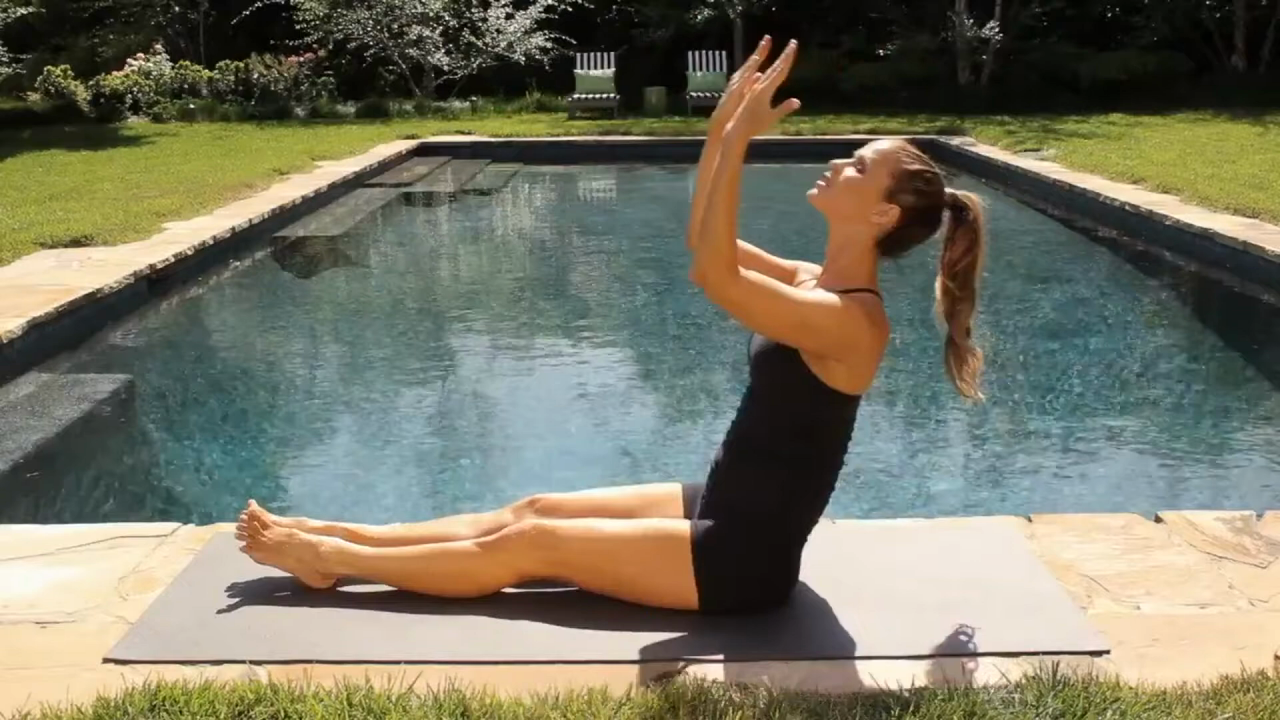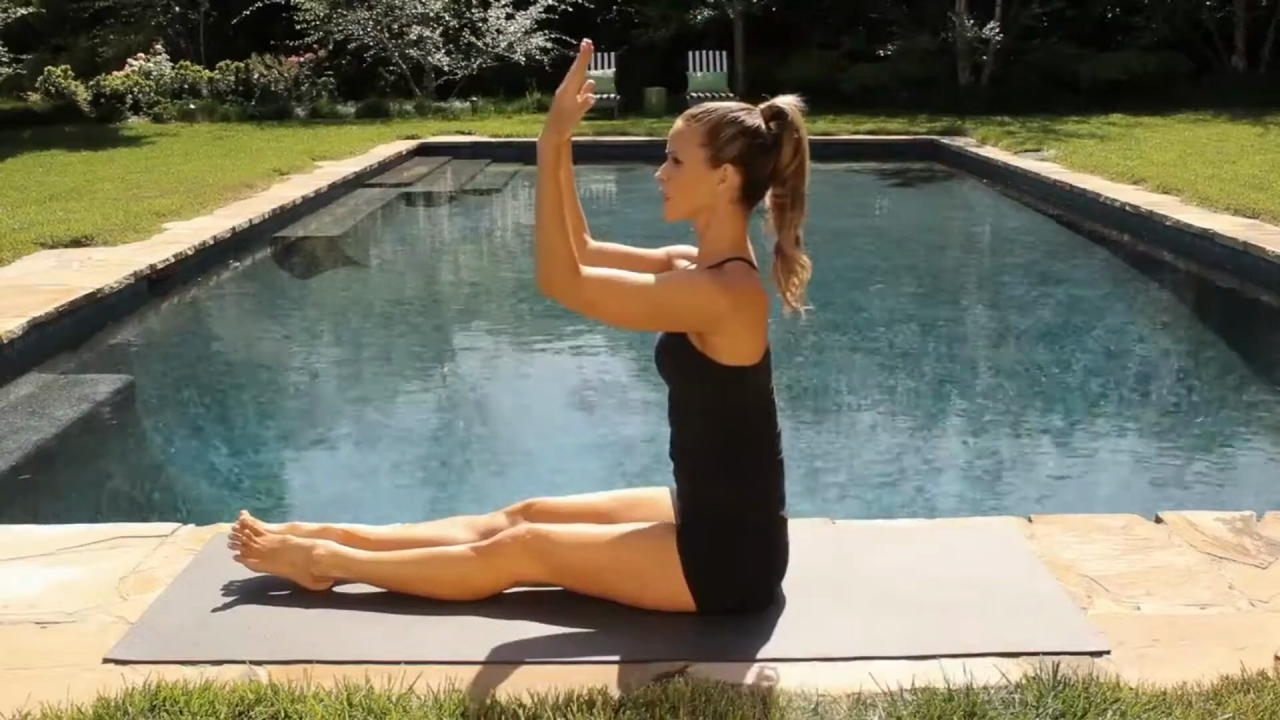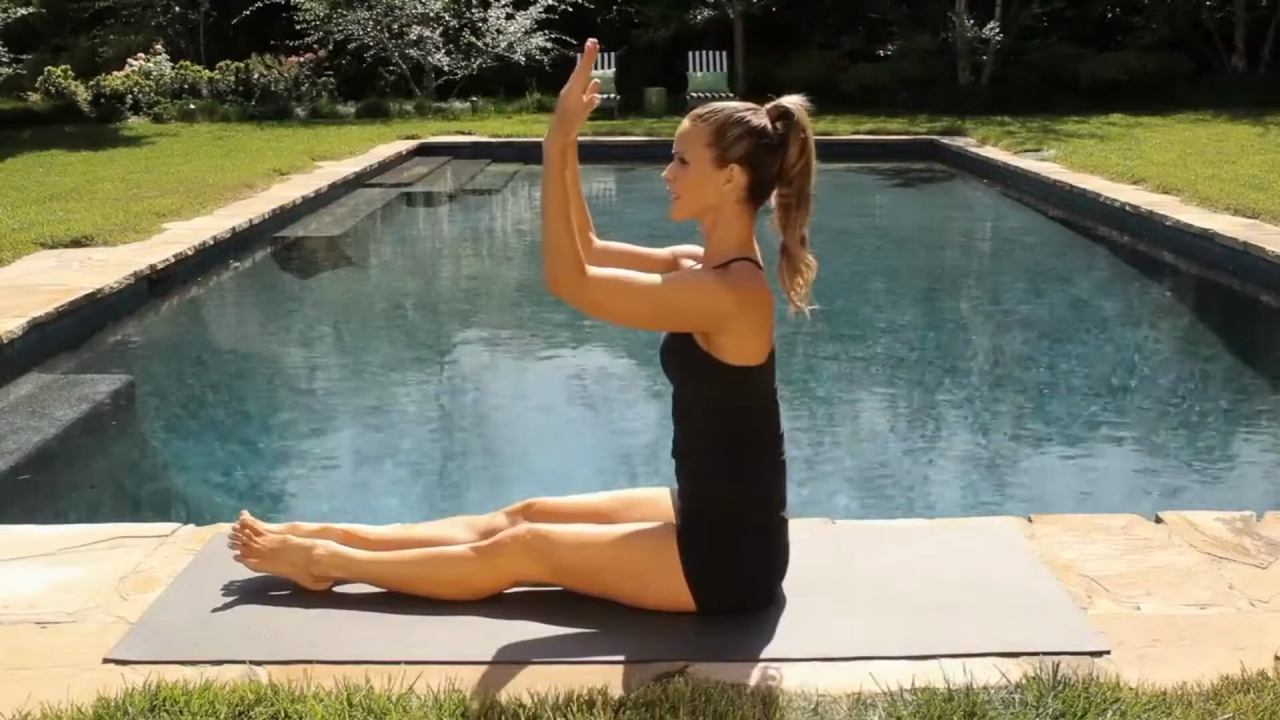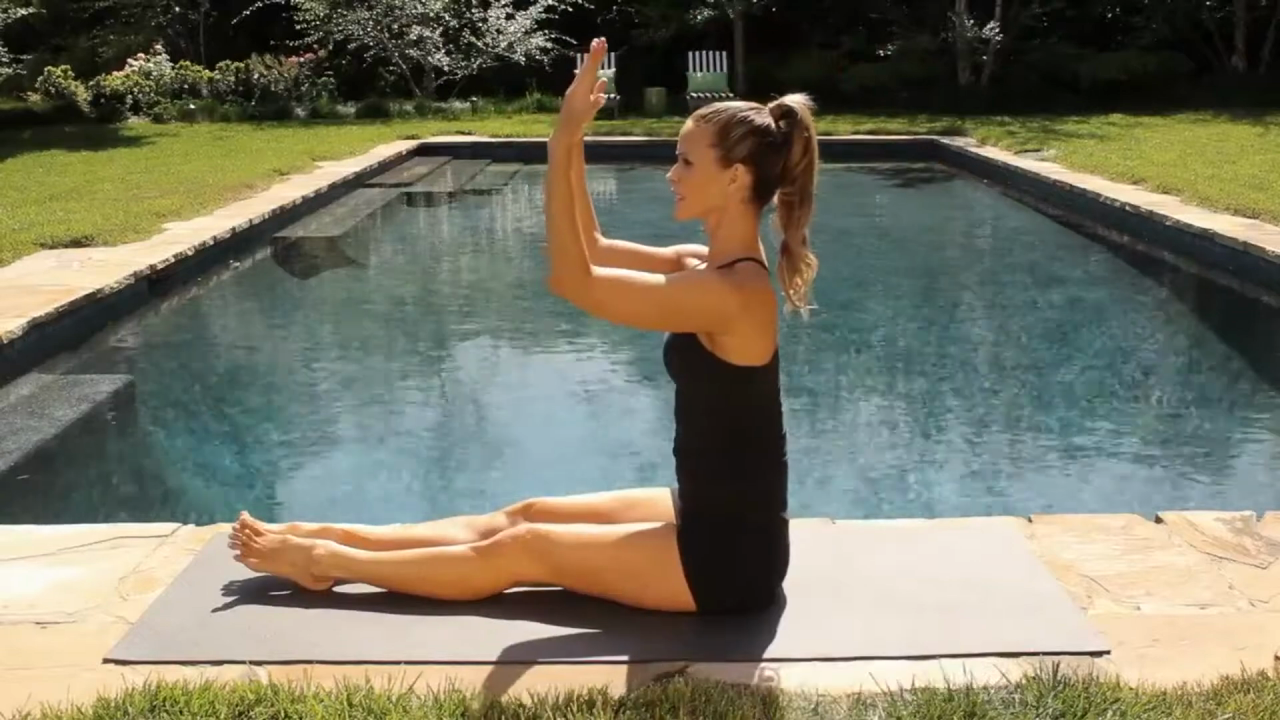
dt=0.2s
person 1, frame 1
left shoulder: (846, 322)
right shoulder: (816, 282)
left elbow: (710, 270)
right elbow: (710, 249)
left wrist: (735, 137)
right wrist: (724, 126)
left hip: (742, 558)
right hip: (720, 510)
left knee: (528, 545)
right knee: (535, 512)
left ankle: (325, 559)
right ankle: (331, 540)
person 1, frame 2
left shoulder: (722, 295)
right shoulder: (703, 265)
left elbow: (563, 282)
right elbow: (583, 255)
left wrist: (550, 149)
right wrist: (559, 146)
left hip: (728, 553)
right hip: (708, 519)
left knee: (518, 551)
right knee: (523, 517)
left ankle: (325, 562)
right ankle: (326, 537)
person 1, frame 3
left shoulder: (727, 293)
right shoulder: (707, 266)
left elbow: (569, 281)
right elbow: (590, 252)
left wrist: (556, 147)
right wrist: (564, 143)
left hip: (729, 553)
right hip: (709, 518)
left knee: (519, 550)
right knee: (525, 516)
left ankle: (325, 563)
right ankle: (329, 537)
person 1, frame 4
left shoulder: (730, 292)
right shoulder: (711, 266)
left elbow: (573, 280)
right elbow: (593, 250)
left wrist: (563, 145)
right wrist: (569, 143)
left hip: (729, 553)
right hip: (710, 519)
left knee: (520, 551)
right knee: (526, 516)
left ankle: (326, 563)
right ankle: (330, 537)
